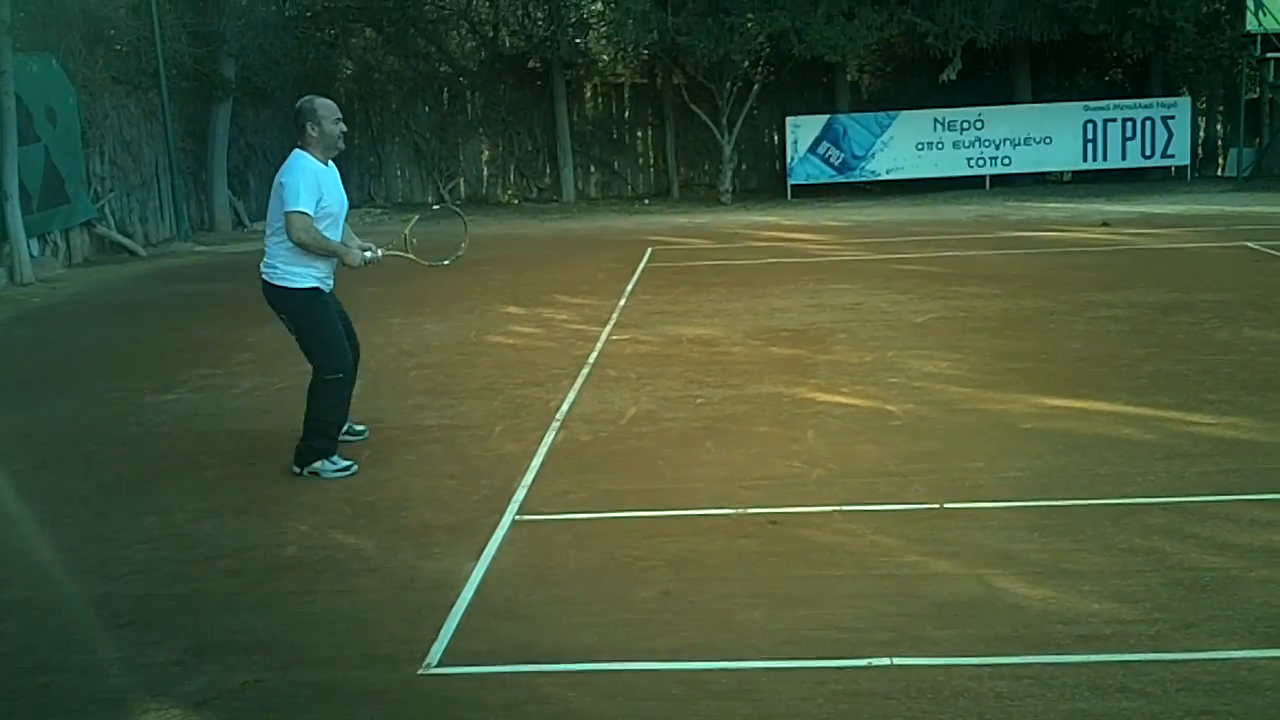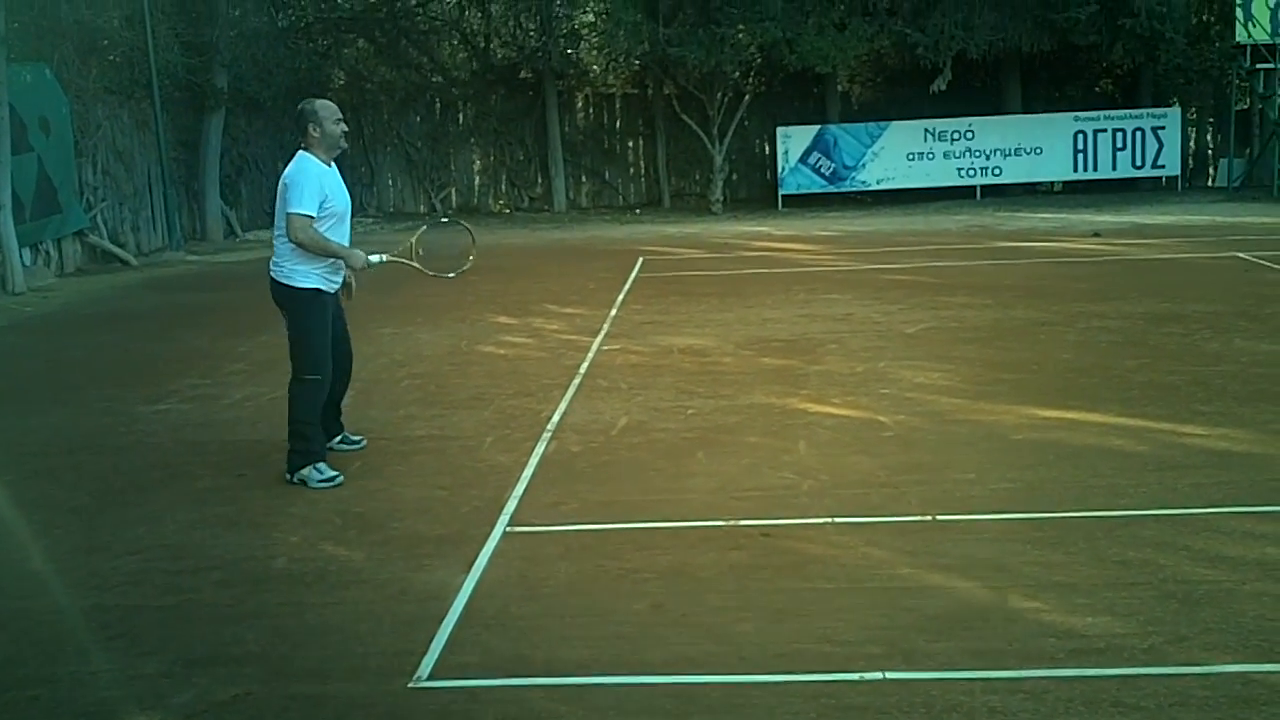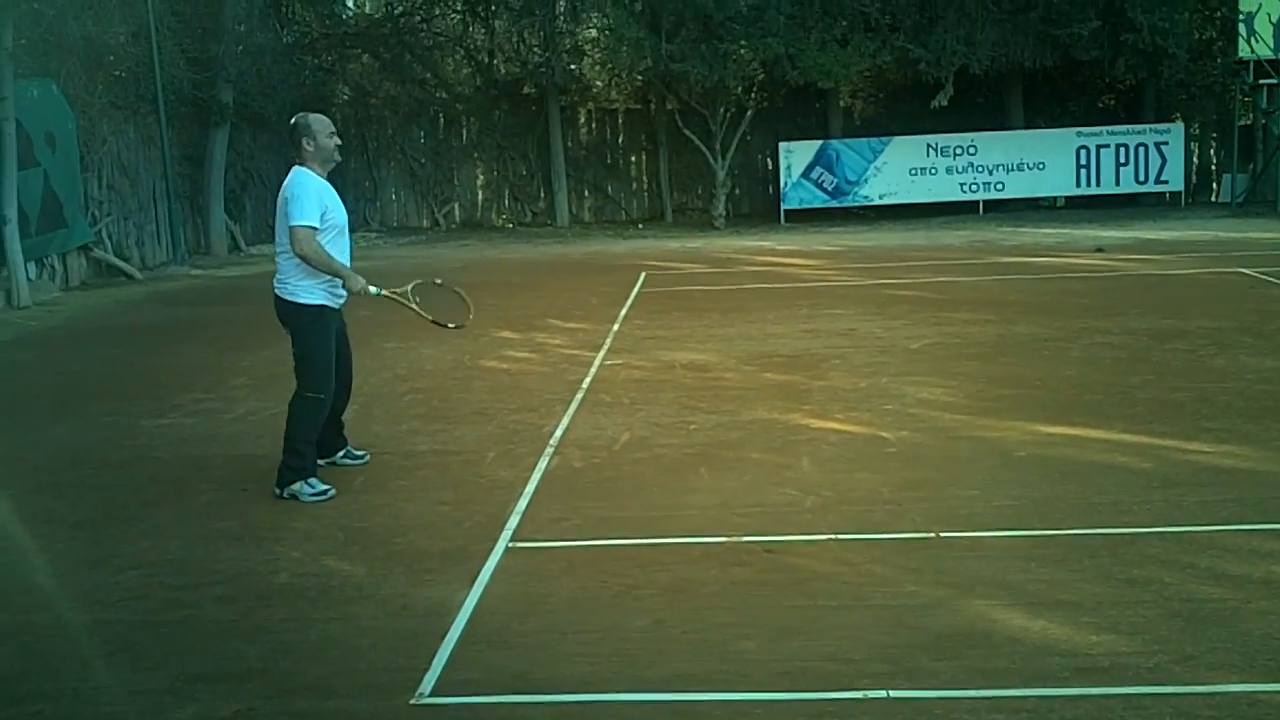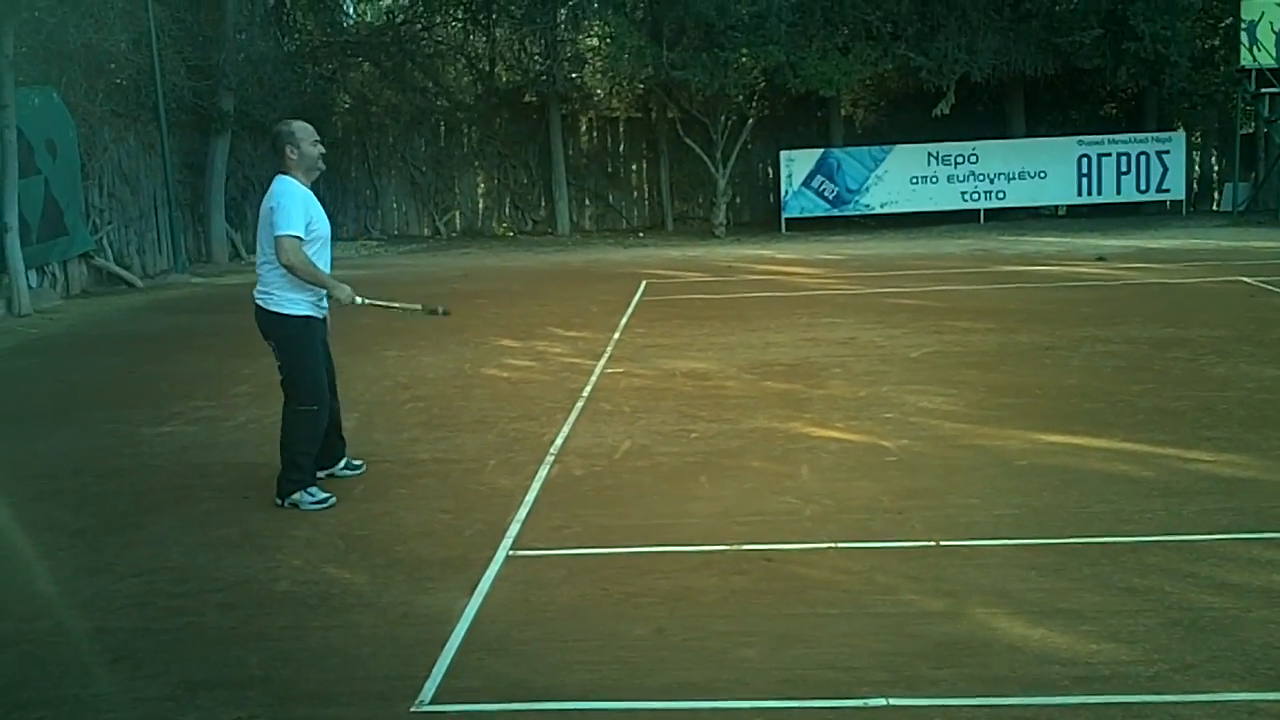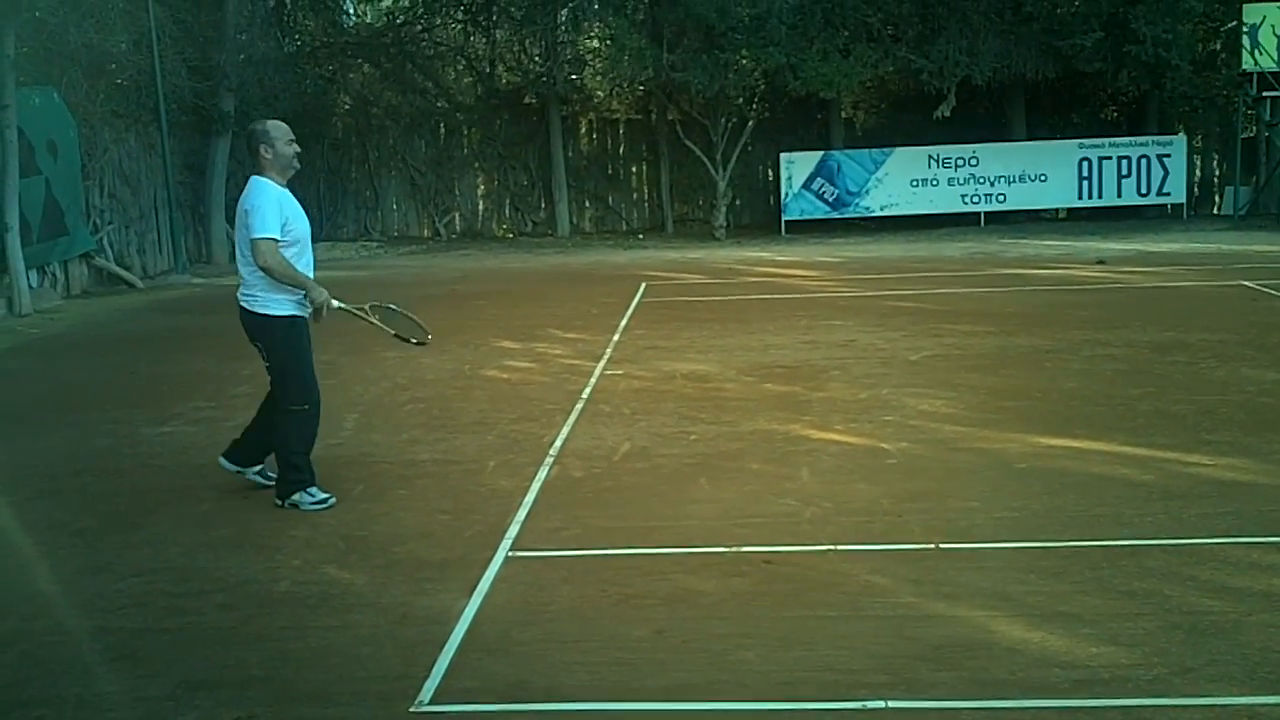
dt=0.3s
person 1, frame 1
left shoulder: (328, 167)
right shoulder: (301, 171)
right elbow: (299, 232)
left wrist: (357, 244)
right wrist: (344, 253)
left hip: (314, 285)
right hip: (293, 286)
left knee: (345, 352)
right knee: (335, 365)
left ankle: (331, 422)
right ankle: (314, 455)
person 1, frame 2
left shoulder: (327, 168)
right shoulder: (306, 172)
right elbow: (300, 232)
left wrist: (344, 266)
right wrist: (347, 255)
left hip: (322, 286)
right hip: (301, 287)
left knee: (338, 363)
right knee: (313, 372)
left ankle: (326, 431)
right ankle: (303, 461)
person 1, frame 3
left shoulder: (318, 183)
right shoulder: (303, 185)
right elbow: (303, 245)
left wrist: (340, 281)
right wrist: (348, 276)
left hip: (324, 302)
right hip: (306, 304)
left knee: (339, 378)
right knee: (315, 388)
left ankle: (330, 446)
right ankle: (294, 476)
person 1, frame 4
left shoulder: (299, 193)
right shoulder: (289, 195)
right elbow: (290, 256)
left wrist: (324, 295)
right wrist: (334, 286)
left hip: (303, 313)
right hip: (288, 315)
left knee: (324, 393)
right knee: (308, 399)
left ankle: (329, 459)
right ankle: (294, 486)
person 1, frame 5
left shoulder: (278, 193)
right shoulder: (264, 196)
right elbow: (266, 258)
left wrist: (308, 292)
right wrist: (312, 287)
left hip: (285, 312)
right hip: (273, 315)
left knee: (290, 394)
right knee: (301, 400)
left ankle: (245, 456)
right ankle: (294, 486)
